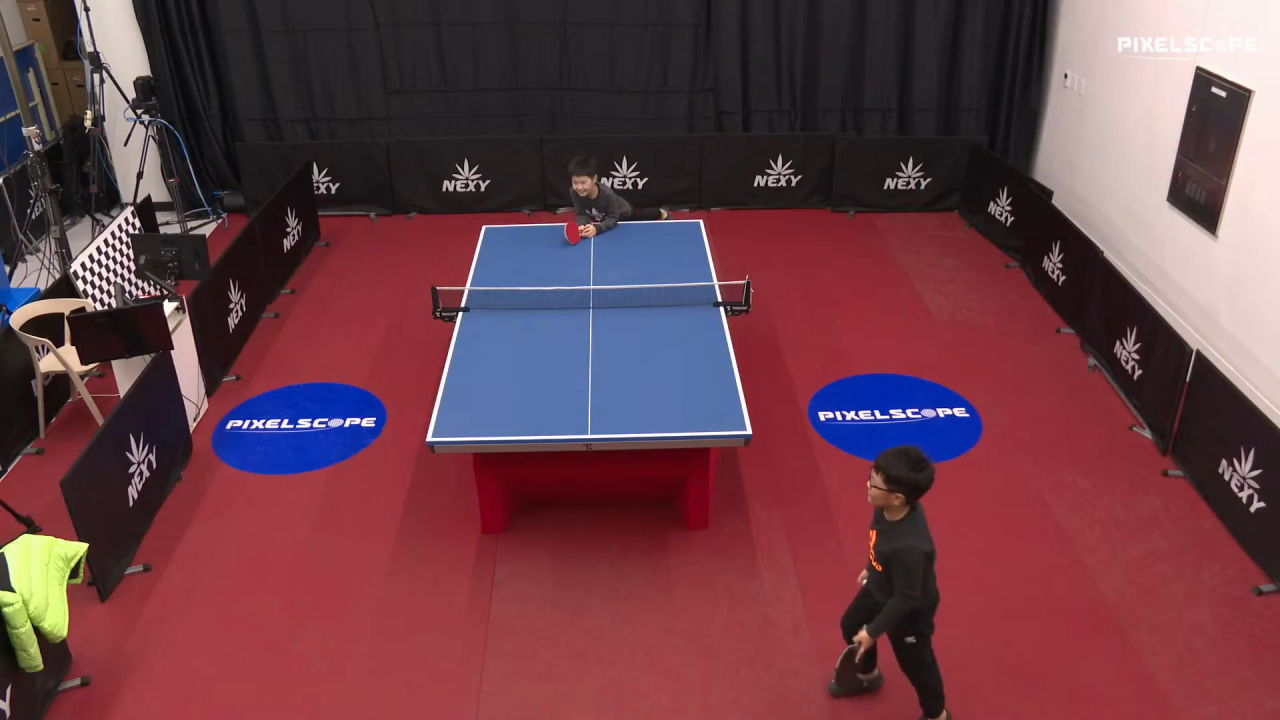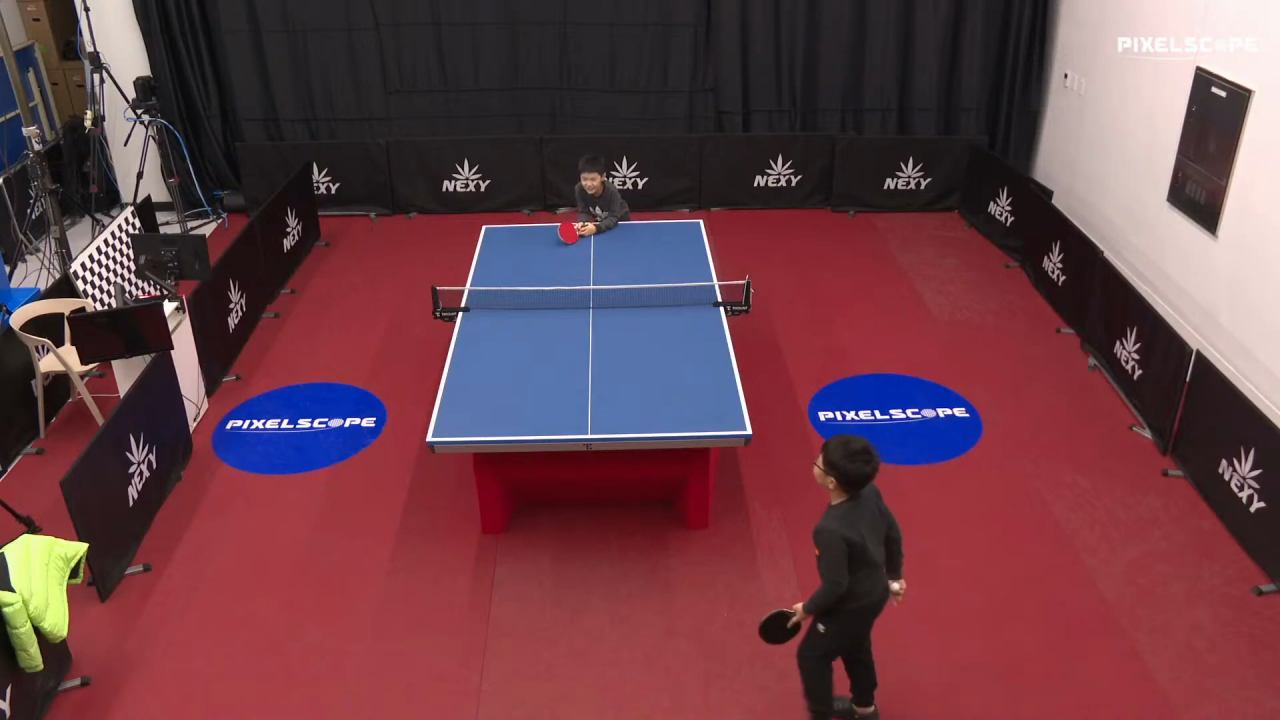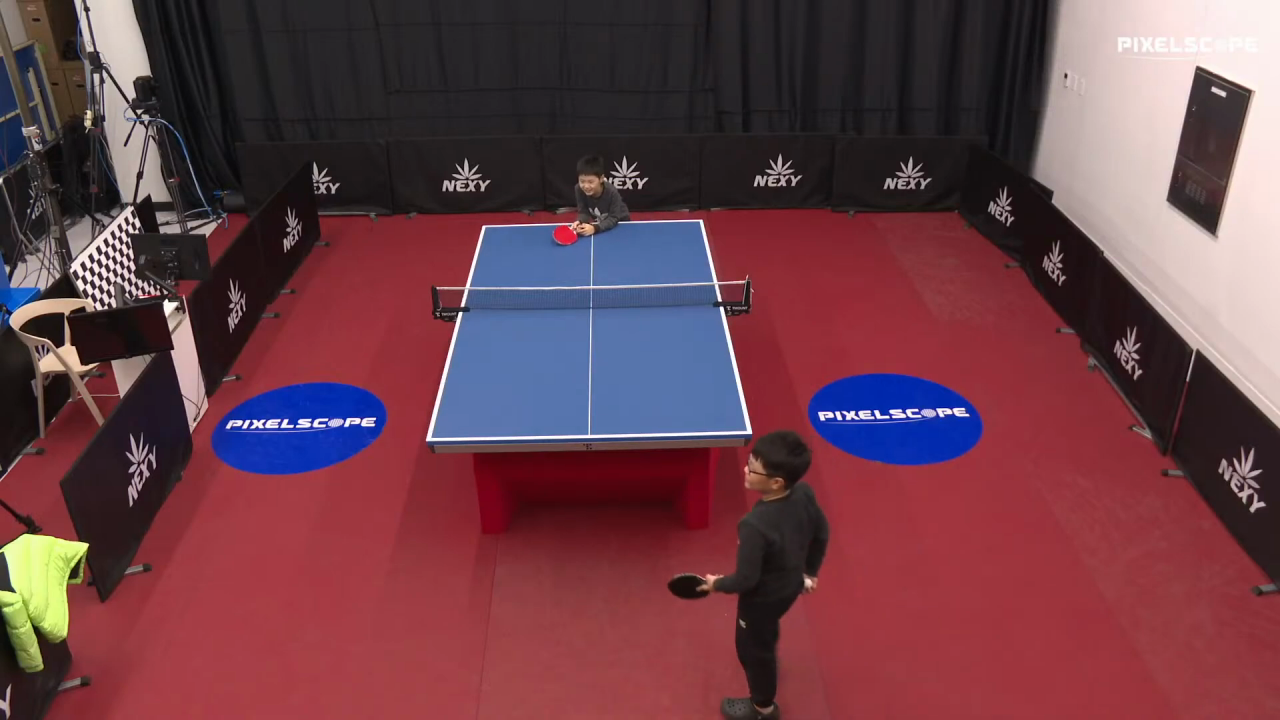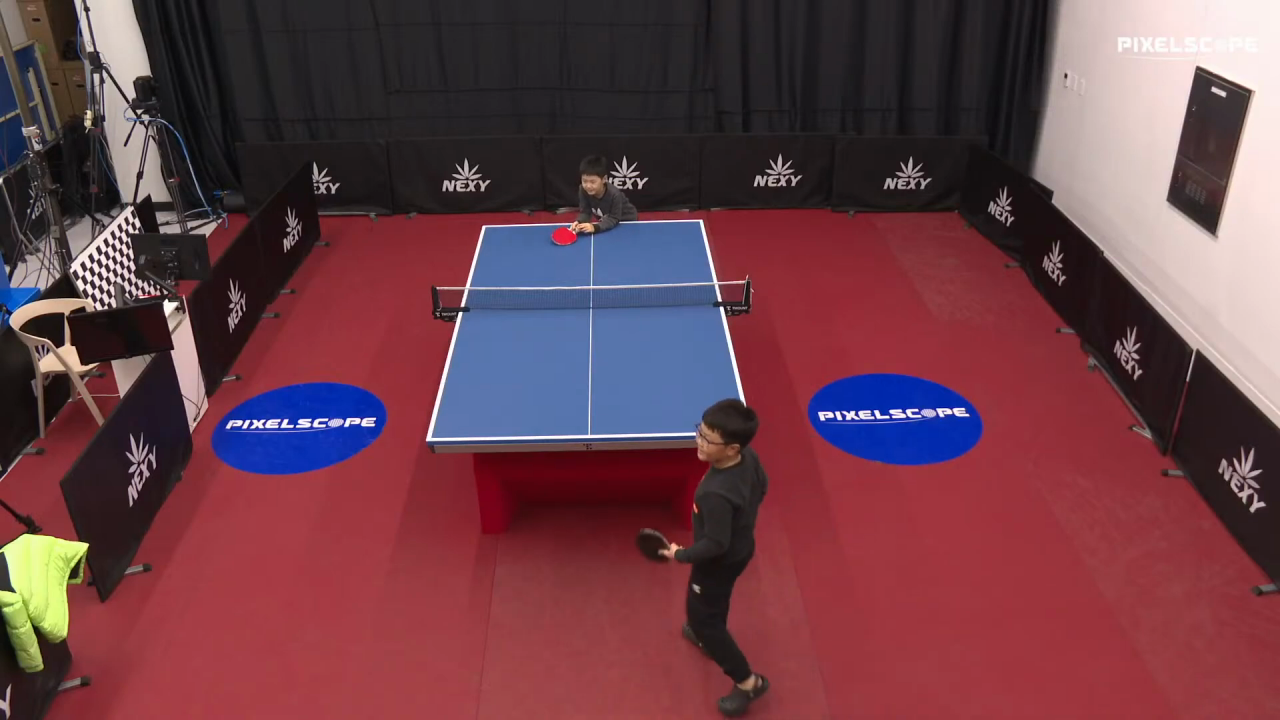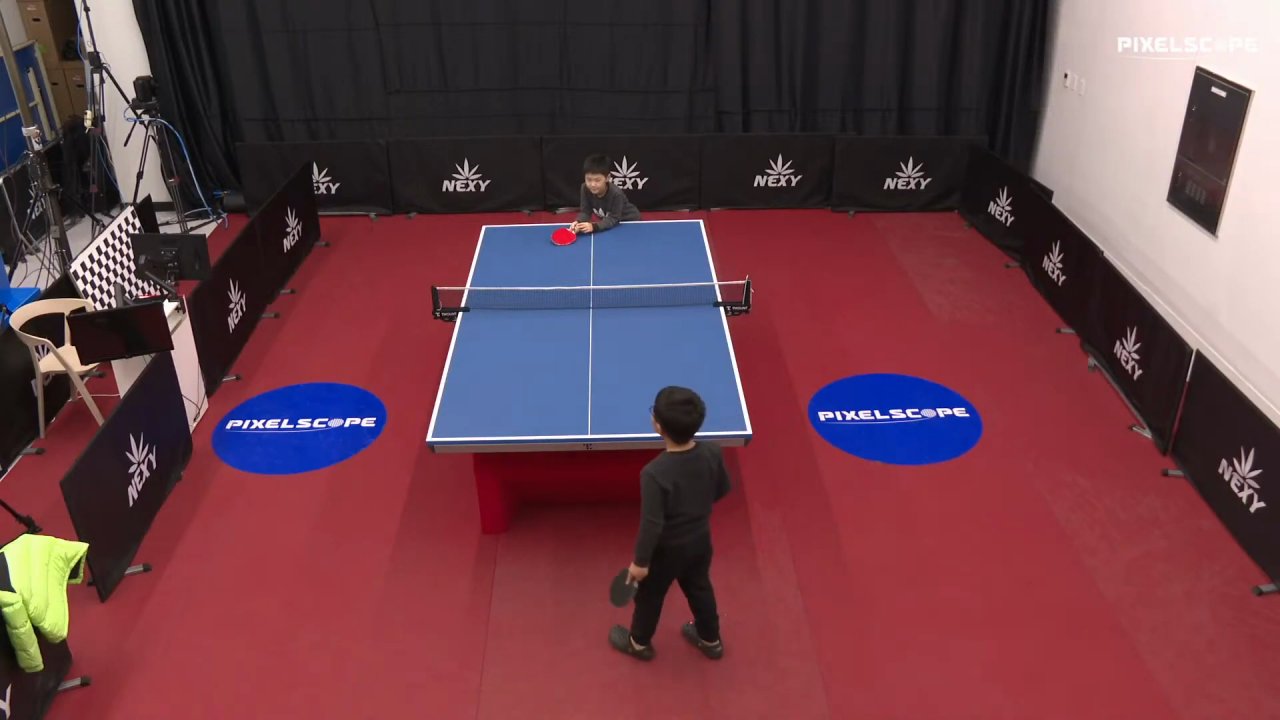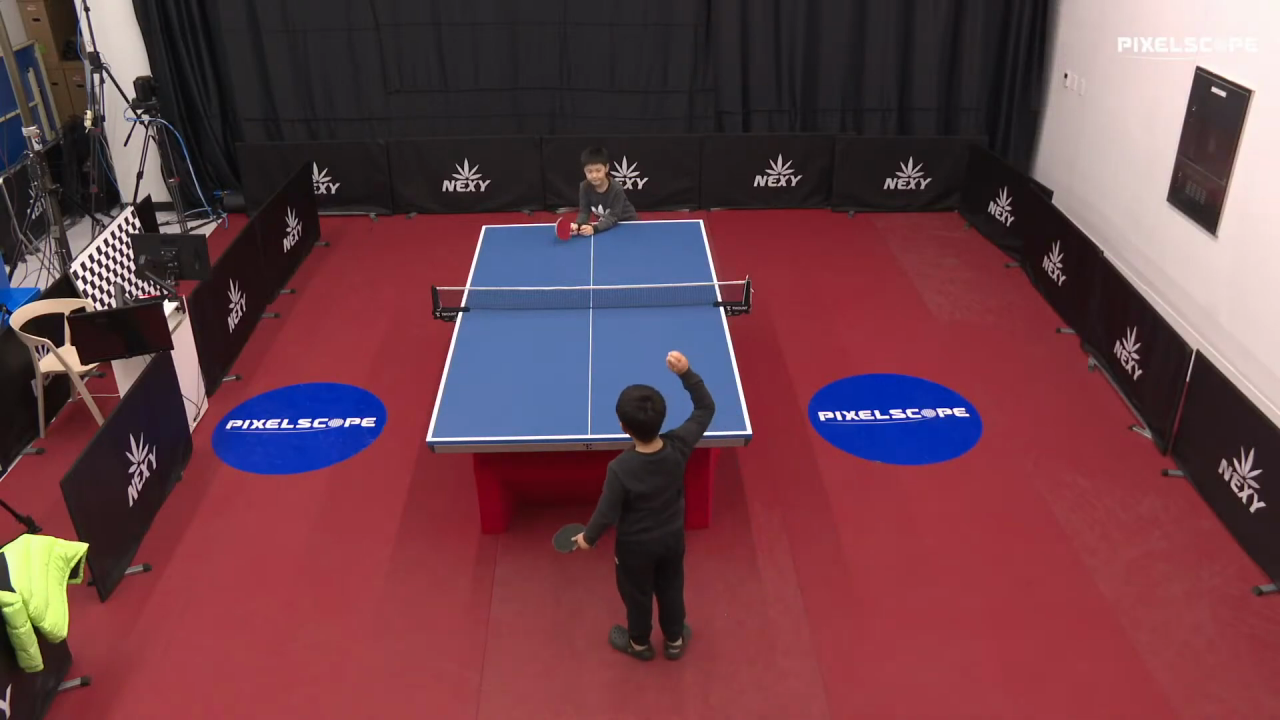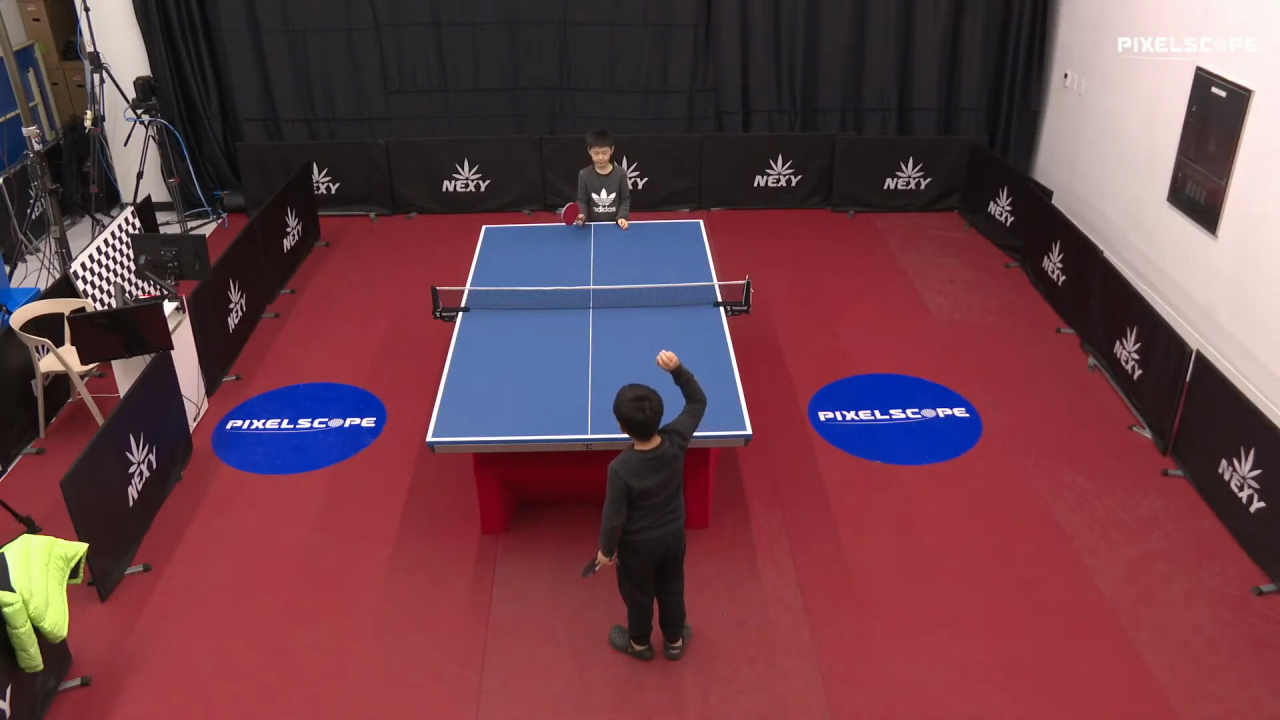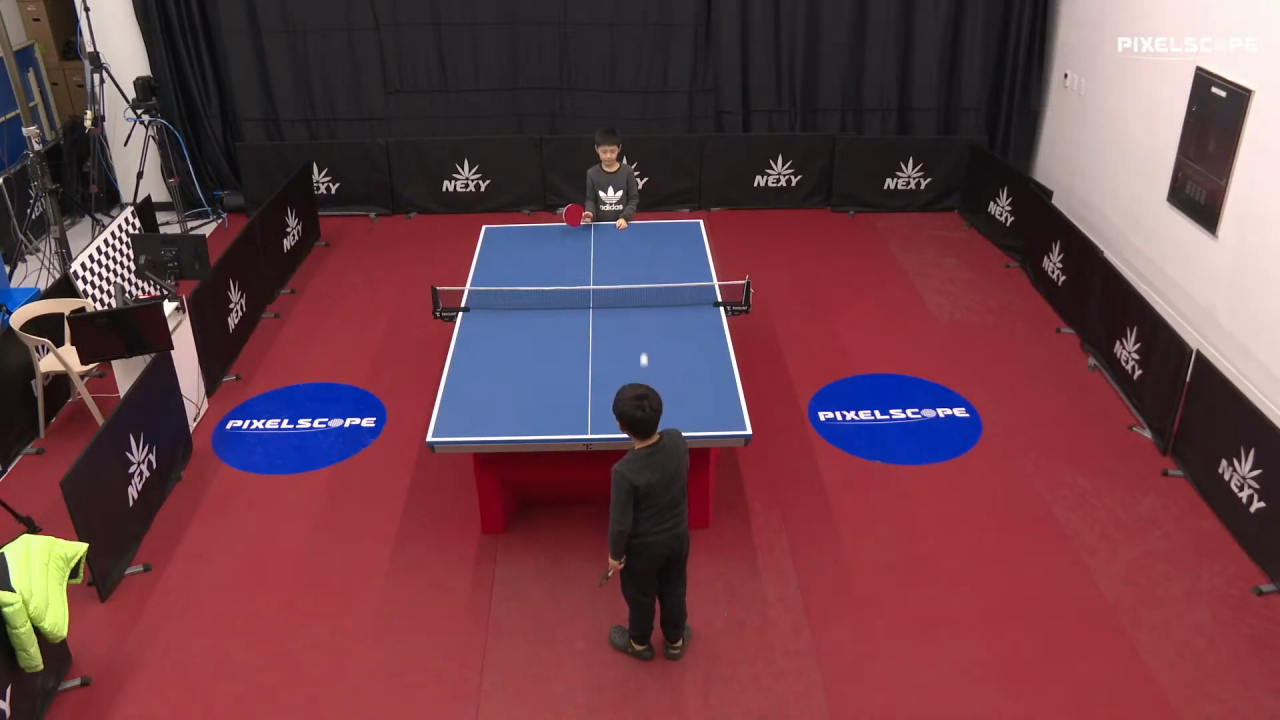
dt=0.5s
person 1, frame 1
left shoulder: (908, 546)
right shoulder: (885, 506)
left elbow: (906, 599)
left wrist: (874, 630)
right wrist: (871, 568)
left hip: (908, 612)
right hip: (878, 591)
left knee: (916, 662)
right knee: (851, 627)
right ankle: (867, 674)
person 1, frame 2
left shoulder: (832, 531)
right shoulder: (870, 495)
left elbow: (835, 585)
right elbow: (893, 534)
left wrist: (808, 608)
right wrist: (892, 577)
left hip: (850, 607)
right hip: (874, 592)
left knee: (811, 658)
right knee: (857, 649)
person 1, frame 3
left shoulder: (755, 526)
right shoulder: (803, 493)
left elbow: (746, 579)
right elbow: (821, 533)
left wrist: (718, 585)
right wrist: (810, 571)
left hip: (763, 596)
right hip: (791, 584)
left knee: (752, 648)
right knee: (767, 623)
right ankle: (768, 659)
person 1, frame 4
left shoulder: (716, 492)
right shoulder: (750, 457)
left elbow: (713, 545)
right elbow: (761, 487)
left wrist: (680, 554)
left hip: (719, 561)
right hip: (742, 549)
left knee: (705, 620)
right knee: (716, 601)
left ankle: (747, 682)
right ankle: (705, 638)
person 1, frame 5
left shoulder: (655, 473)
right shoulder: (712, 453)
left elbow: (652, 524)
right elbow: (723, 489)
left wrist: (640, 561)
left hip: (668, 549)
right hip: (700, 540)
left knee: (649, 594)
right knee: (699, 588)
left ankle: (640, 642)
right ankle: (710, 639)
person 1, frame 6
left shoulder: (620, 468)
right shoulder: (679, 446)
left elbow: (607, 513)
right elbow: (706, 407)
left wrist: (588, 537)
right wrist: (686, 372)
left hip: (636, 545)
right hip: (673, 536)
left knee: (637, 594)
right knee: (671, 588)
left ankle: (639, 643)
right ankle: (675, 640)
person 1, frame 7
left shoulder: (620, 468)
right shoulder: (676, 442)
left elbow: (614, 517)
right elbow: (698, 402)
left wrist: (606, 549)
right wrist: (677, 369)
left hip: (638, 544)
right hip: (674, 535)
left knee: (638, 595)
right knee: (672, 589)
left ankle: (639, 643)
right ankle: (674, 640)
person 1, frame 8
left shoulder: (624, 472)
right shoulder: (676, 440)
left elbow: (621, 521)
left wrist: (615, 553)
left hip: (642, 546)
right hip: (678, 535)
left knee: (640, 596)
right knee: (674, 590)
left ankle: (640, 643)
right ankle: (675, 640)
